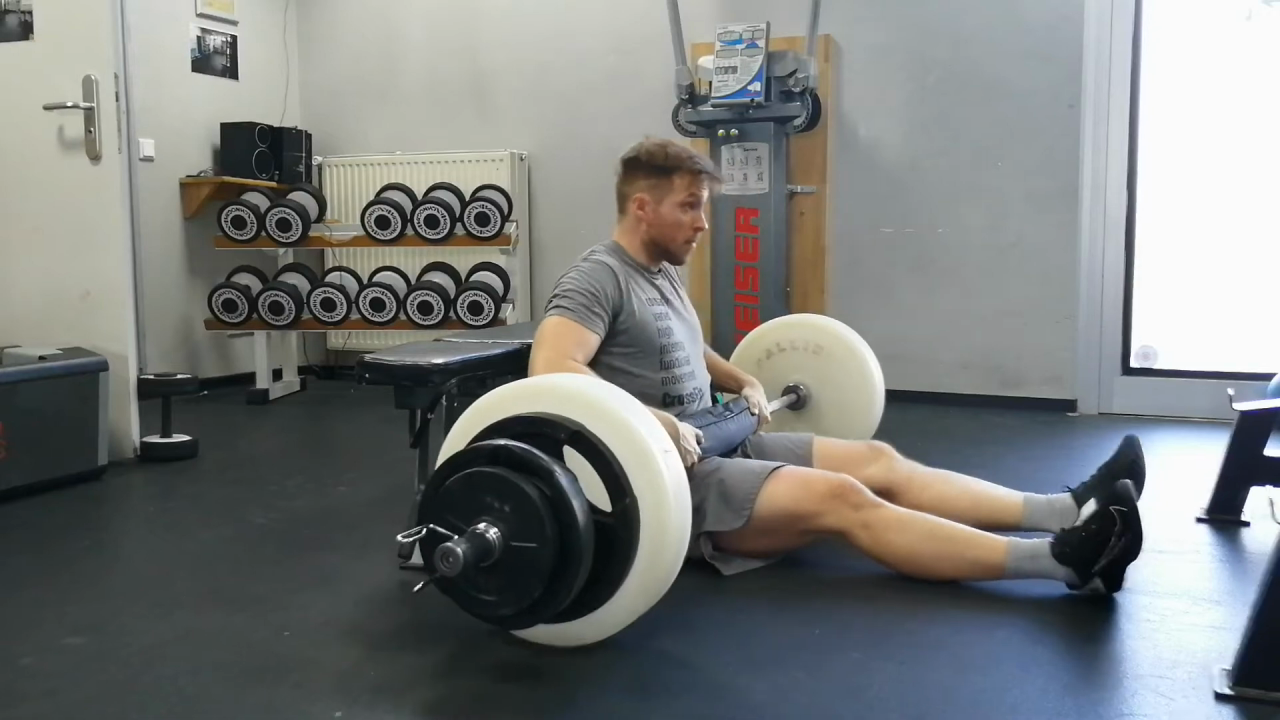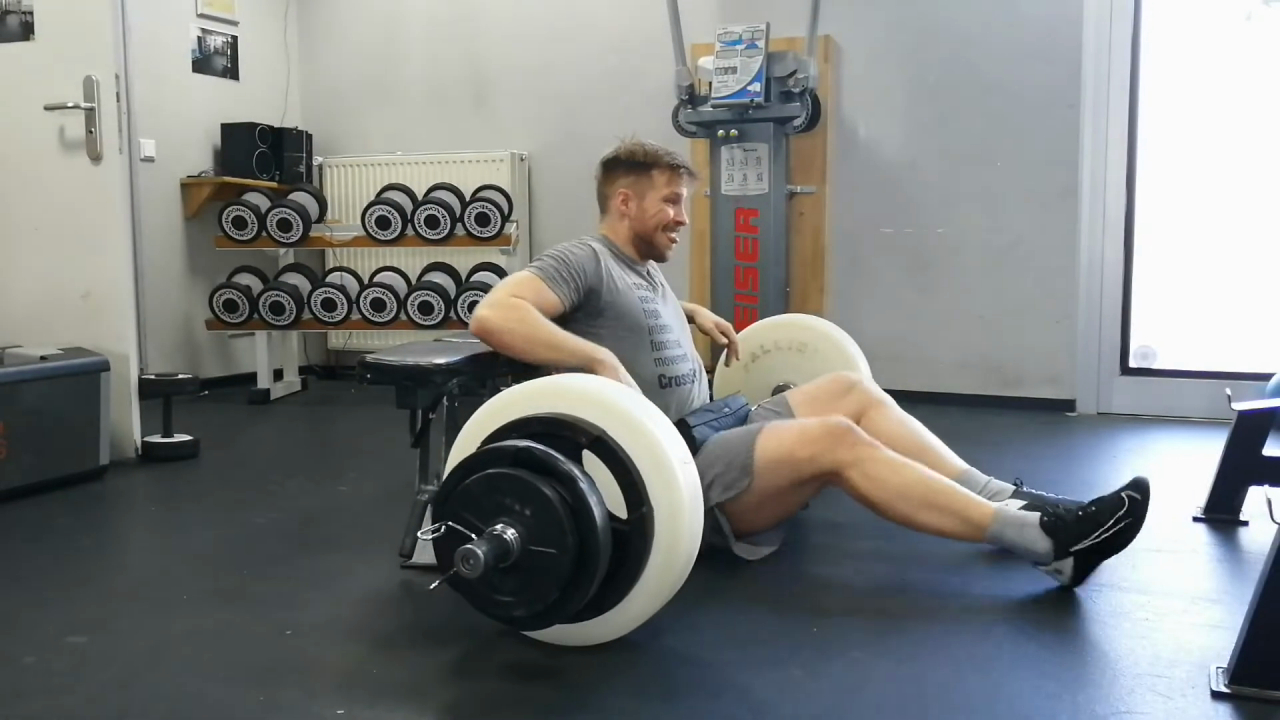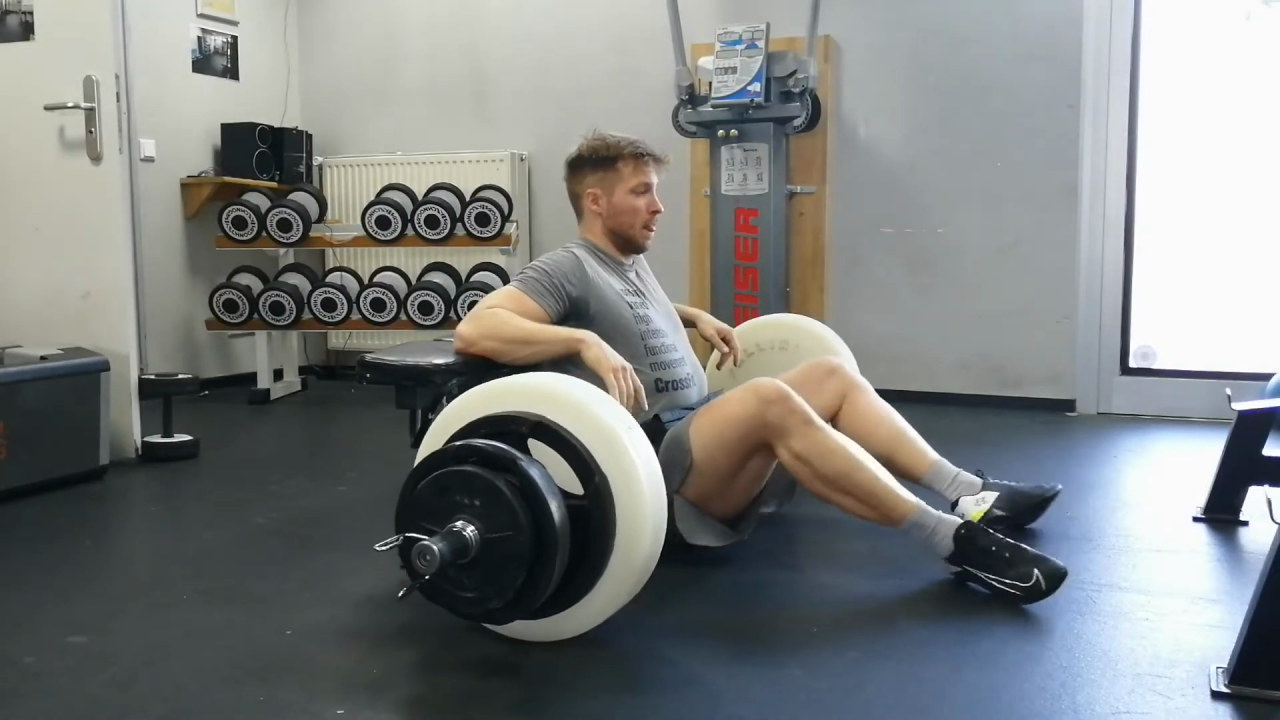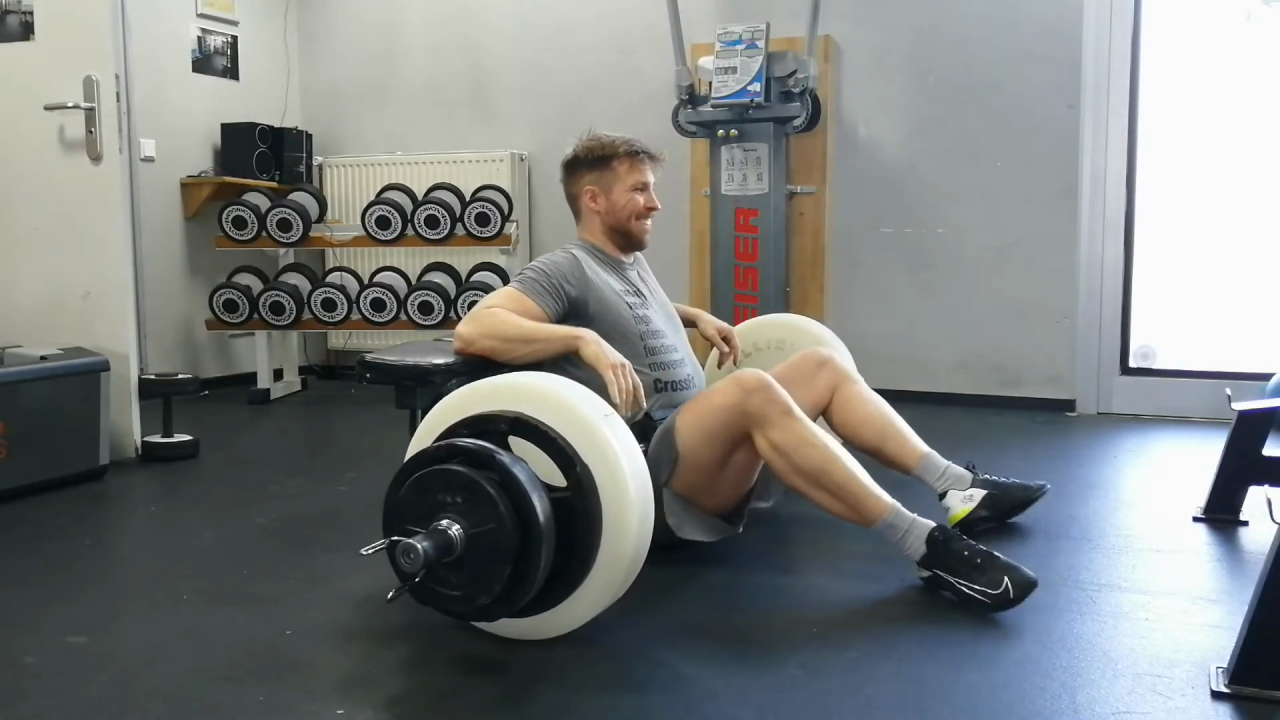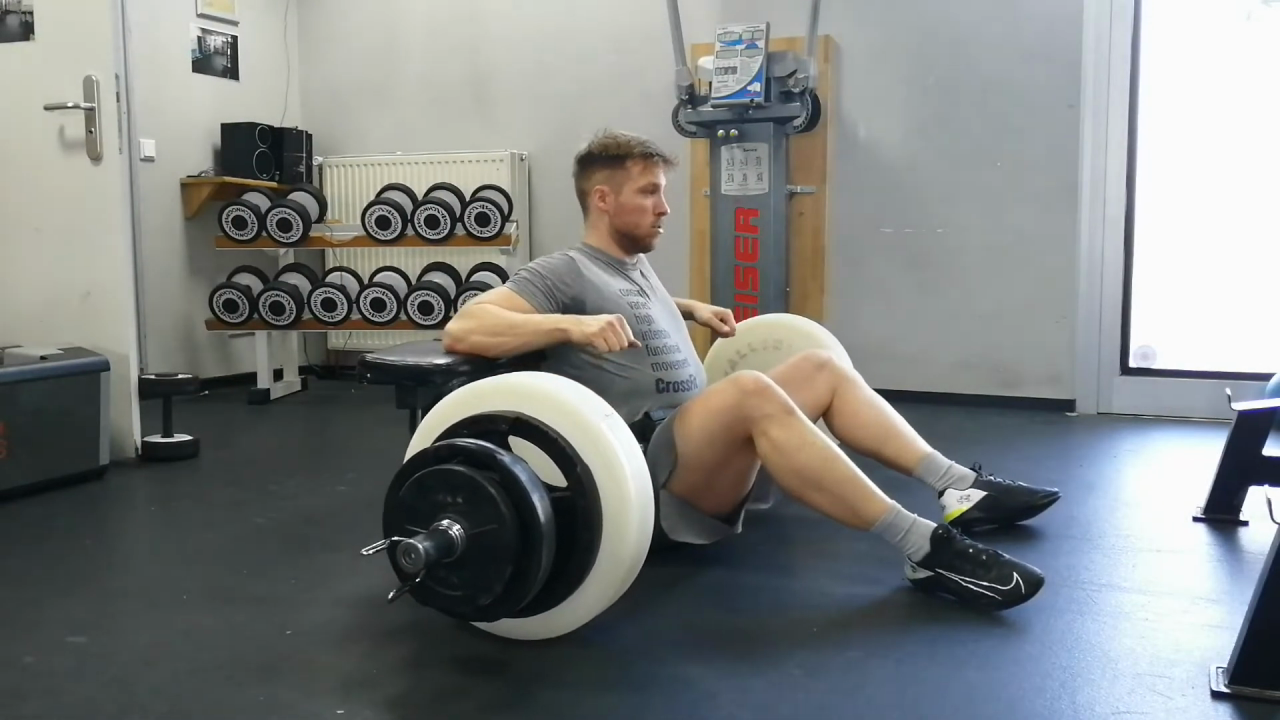
dt=1s
person 1, frame 1
left shoulder: (659, 271)
right shoulder: (597, 279)
right elbow: (549, 372)
left wrist: (743, 381)
right wrist: (656, 426)
left hip: (715, 451)
left knee: (877, 461)
right knee: (841, 500)
left ankle: (1066, 511)
right ankle: (1063, 561)
person 1, frame 2
left shoulder: (639, 266)
right shoulder: (580, 261)
right elbow: (491, 317)
left wrist: (691, 311)
right wrist: (599, 361)
left hip: (708, 441)
left knee: (852, 391)
right knee: (837, 441)
left ankle: (1004, 500)
right ankle: (1046, 541)
person 1, frame 3
left shoulder: (629, 262)
right shoulder: (566, 270)
right elbow: (473, 330)
left wrist: (693, 315)
right wrist: (584, 341)
left hip: (706, 442)
right hip: (656, 474)
left knee: (831, 374)
right knee: (769, 398)
left ankle: (970, 496)
right ankle: (955, 538)
person 1, frame 4
left shoulder: (629, 261)
right shoulder: (564, 270)
right elbow: (472, 331)
left wrist: (694, 316)
right wrist: (583, 340)
left hip: (705, 458)
right hip: (654, 482)
left knee: (821, 364)
right knee: (751, 388)
left ankle: (959, 492)
right ankle: (927, 544)
person 1, frame 5
left shoulder: (633, 263)
right shoulder: (563, 273)
right elbow: (462, 329)
left wrist: (691, 308)
right wrist: (571, 325)
left hip: (706, 461)
right hip: (653, 484)
left knee: (821, 367)
right knee: (750, 389)
left ankle: (960, 491)
right ankle: (927, 548)
